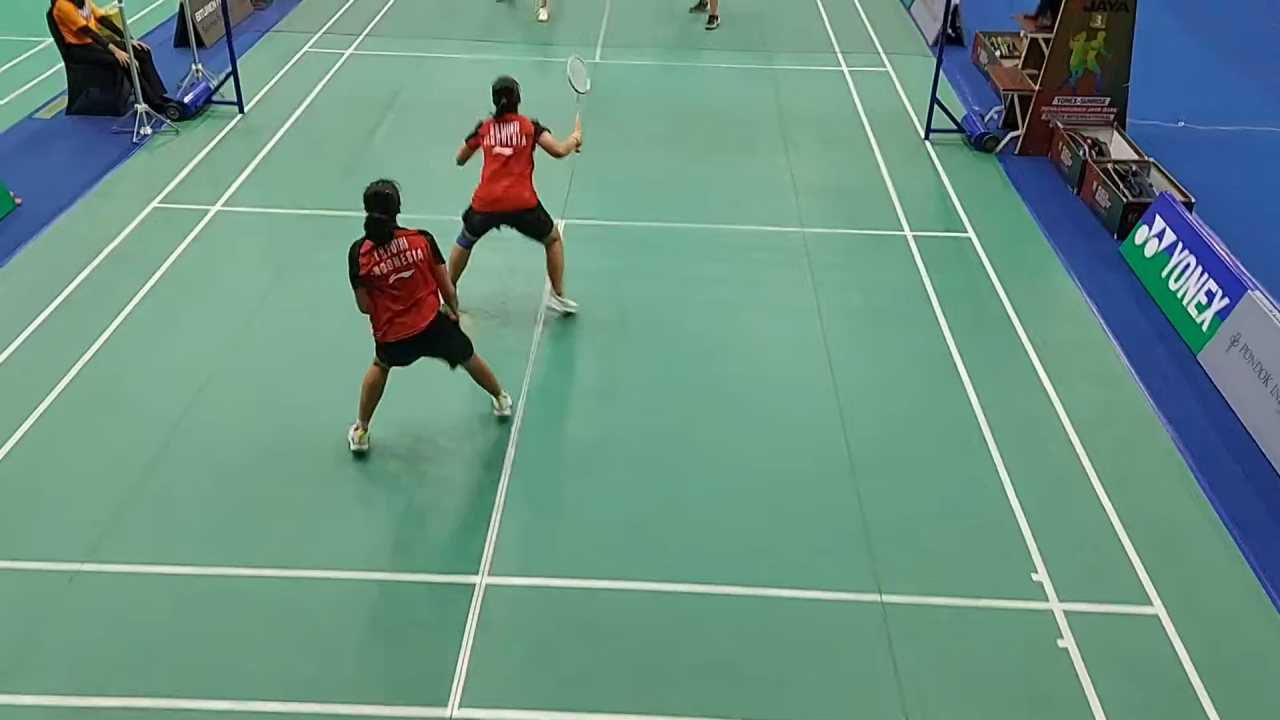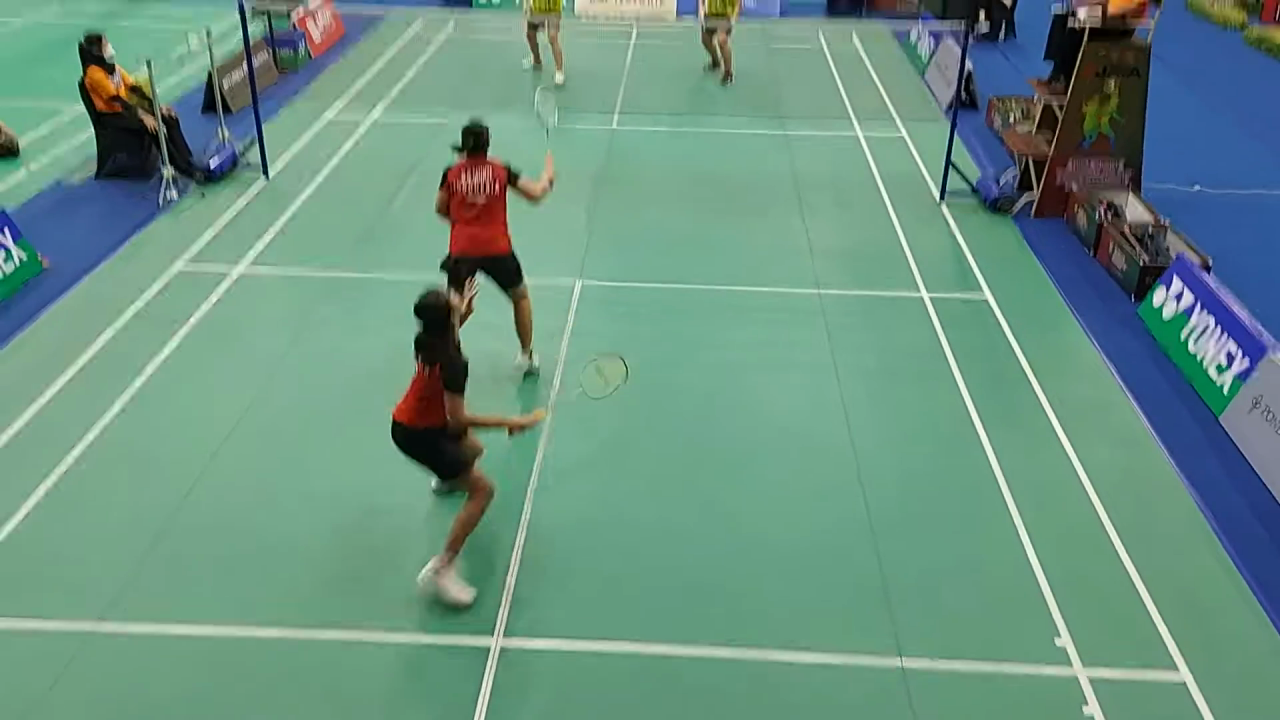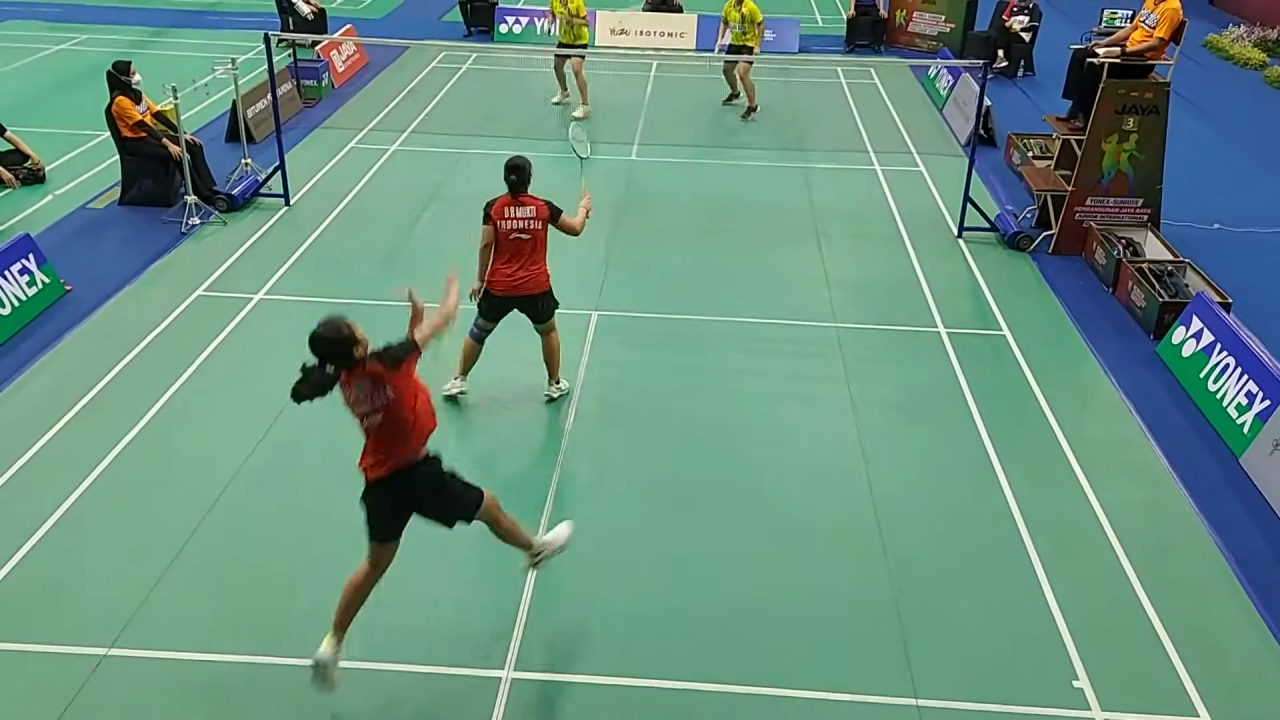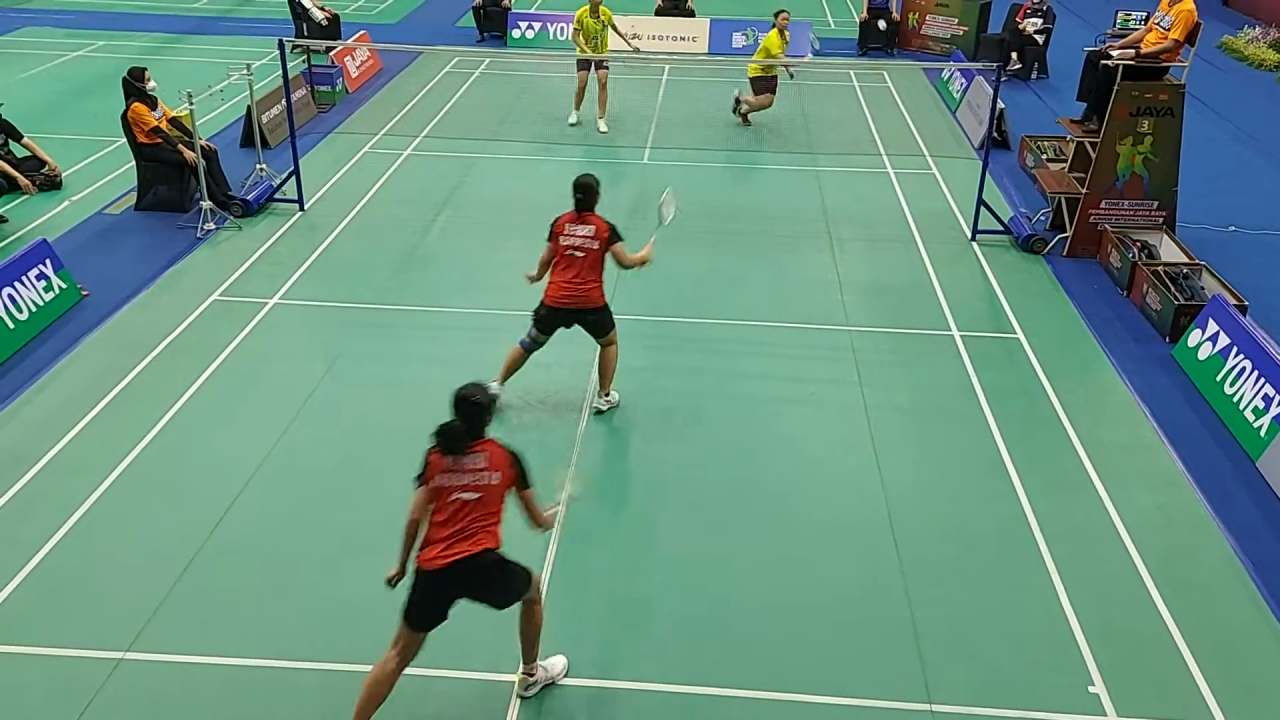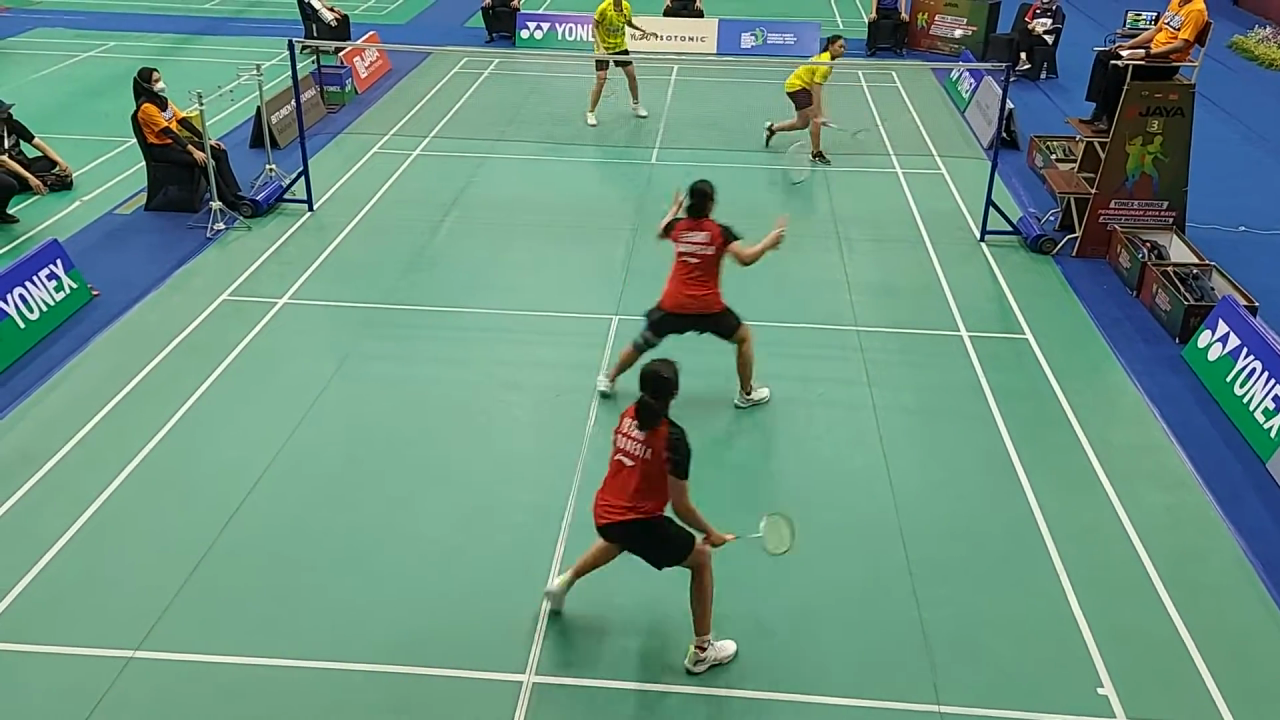
dt=0.5s
person 1, frame 1
left shoulder: (358, 253)
right shoulder: (422, 239)
left elbow: (364, 307)
right elbow: (447, 288)
right wrist: (454, 311)
left hip: (393, 338)
right hip: (434, 326)
left knee: (379, 365)
right knee: (470, 359)
left ankle: (360, 431)
right ankle: (501, 400)
person 1, frame 2
left shoulder: (433, 338)
right shoulder: (451, 360)
right elbow: (458, 419)
left wrist: (464, 313)
right wrist: (509, 423)
left hip: (411, 424)
right hip: (419, 435)
left knee: (472, 449)
right knee: (482, 492)
left ankle: (452, 477)
right ankle: (440, 569)
person 1, frame 3
left shoulder: (349, 381)
right shoulder: (383, 365)
right elbow: (437, 325)
left wrist: (416, 317)
right wrist: (452, 292)
left hip: (379, 484)
right hip: (412, 473)
left knee: (375, 565)
right knee: (487, 505)
left ankle: (332, 646)
right ankle: (535, 548)
person 1, frame 4
left shoulder: (436, 457)
right shoulder: (505, 458)
left elbow: (415, 518)
right elbow: (538, 520)
left wrist: (401, 564)
right wrist: (550, 519)
left hip: (434, 567)
right hip: (480, 563)
left knee: (402, 651)
right knee: (532, 592)
right ankle: (532, 672)
person 1, frame 5
left shoulder: (627, 416)
right shoulder: (674, 437)
right elbow: (680, 506)
right wrist: (711, 534)
left hip: (604, 514)
right hip: (639, 522)
right knee: (701, 560)
left ankle: (564, 581)
right ankle: (702, 650)
person 2, frame 1
left shoulder: (483, 128)
right shoulder: (530, 125)
left elbow: (460, 159)
right elbow: (559, 150)
left wrist: (469, 144)
right wrist: (574, 139)
left hip: (485, 203)
right hip: (522, 203)
left knee: (464, 242)
right knee: (553, 241)
right ankle: (558, 297)
person 2, frame 2
left shoulder: (451, 173)
right shoulder: (501, 171)
left elbow: (441, 209)
right elbow: (536, 194)
right wrist: (547, 176)
left hip: (462, 252)
right hip: (496, 251)
right knee: (521, 298)
right ankle: (526, 356)
person 2, frame 3
left shoulder: (493, 207)
right shoulder: (544, 207)
left elbow: (486, 245)
right elbow: (576, 229)
left wrist: (480, 280)
right wrist: (583, 209)
left hip: (500, 287)
right hip: (535, 287)
left knee: (478, 333)
right knee: (548, 331)
left ankle: (459, 380)
right ankle: (554, 384)
person 2, frame 4
left shoulder: (560, 223)
right shoulder: (605, 228)
left elbow: (546, 259)
right elbow: (625, 262)
left wrist: (537, 275)
right wrist: (643, 256)
left hip: (555, 300)
right hip: (590, 302)
left knee: (529, 343)
right knee: (609, 343)
left ankle: (497, 385)
right ankle: (604, 396)
person 2, frame 5
left shoulder: (677, 226)
right shoulder: (720, 231)
left elbow: (662, 231)
right elbow: (747, 258)
left wrist: (675, 208)
right wrist: (770, 240)
left hip: (673, 305)
right hip: (707, 308)
left knee: (643, 343)
right knee: (744, 338)
left ankle: (608, 381)
right ankle: (747, 394)
